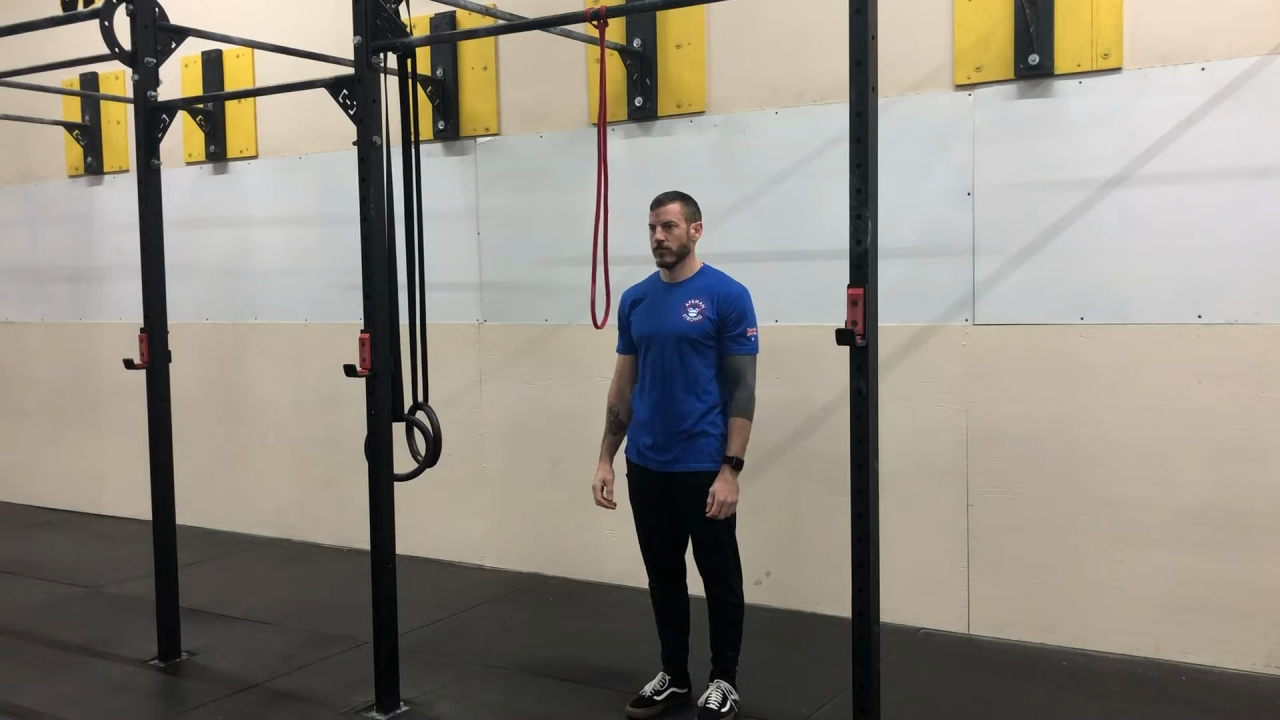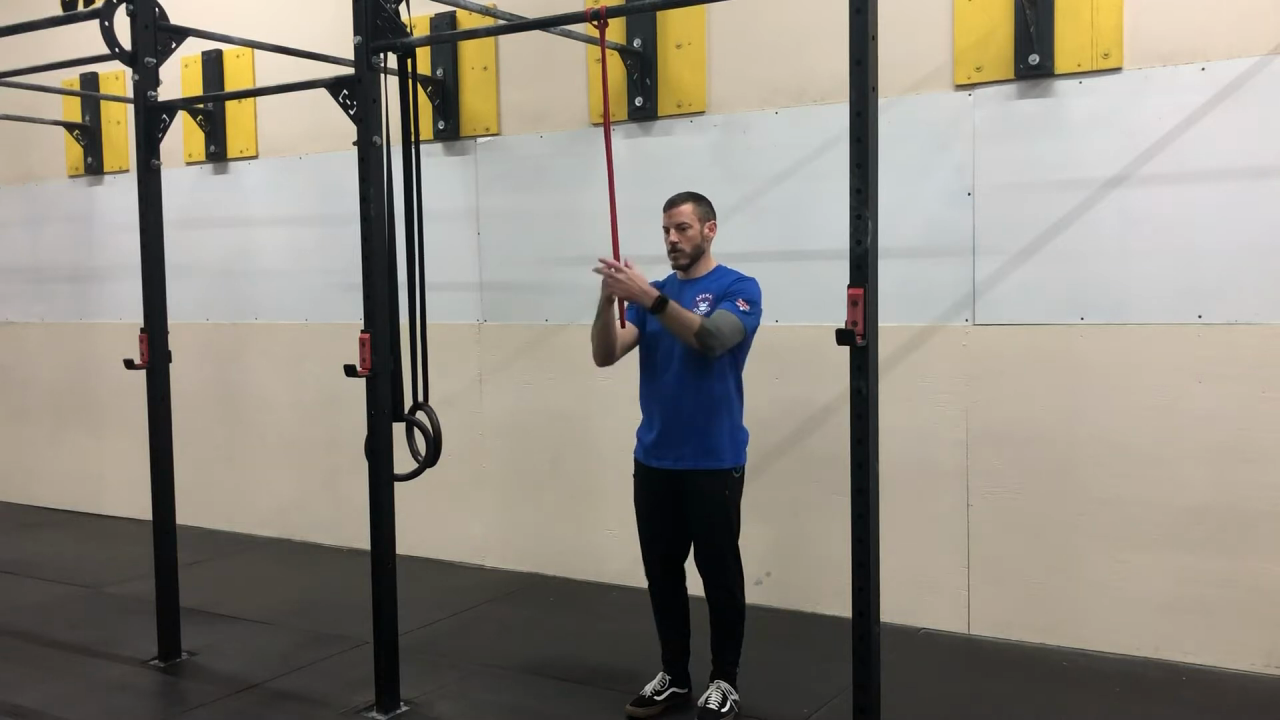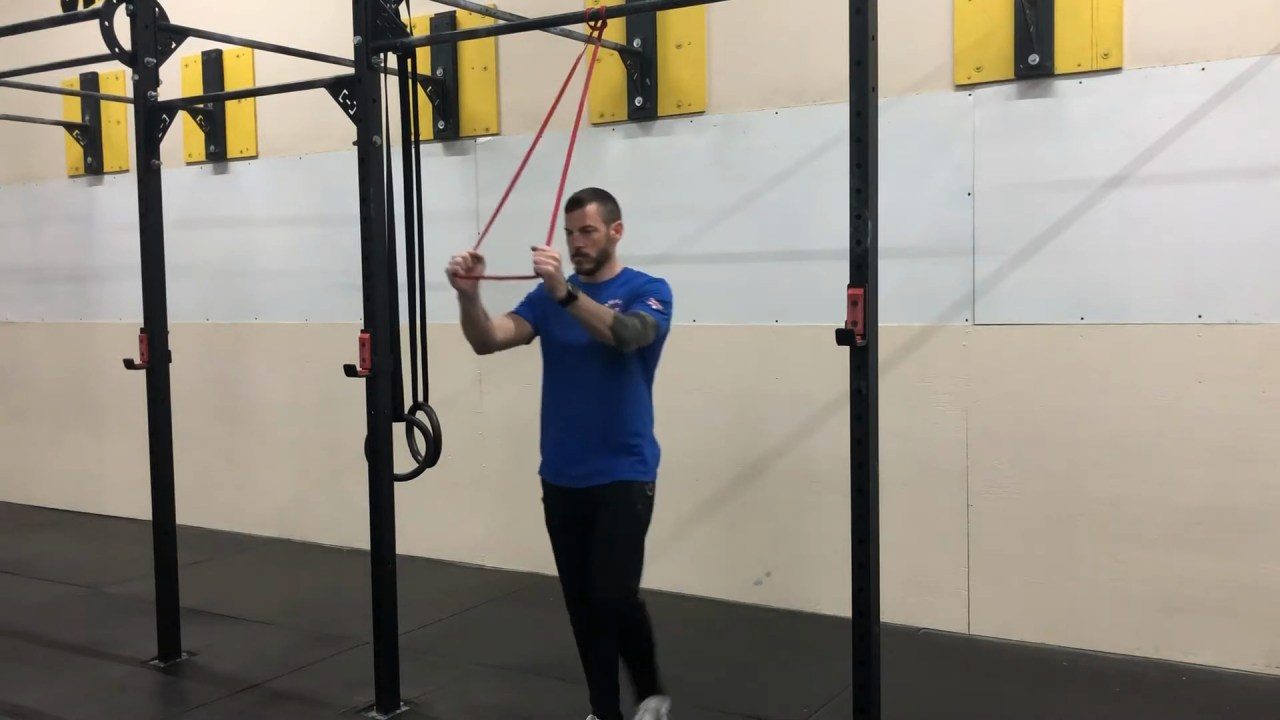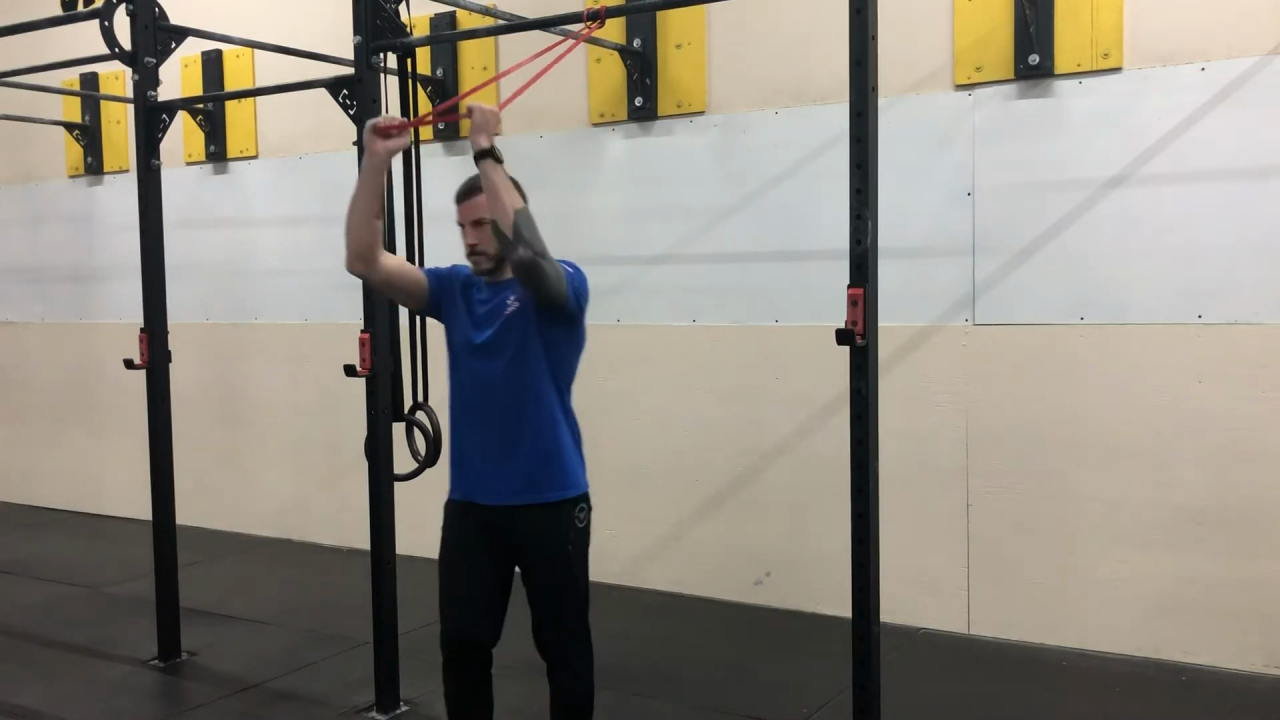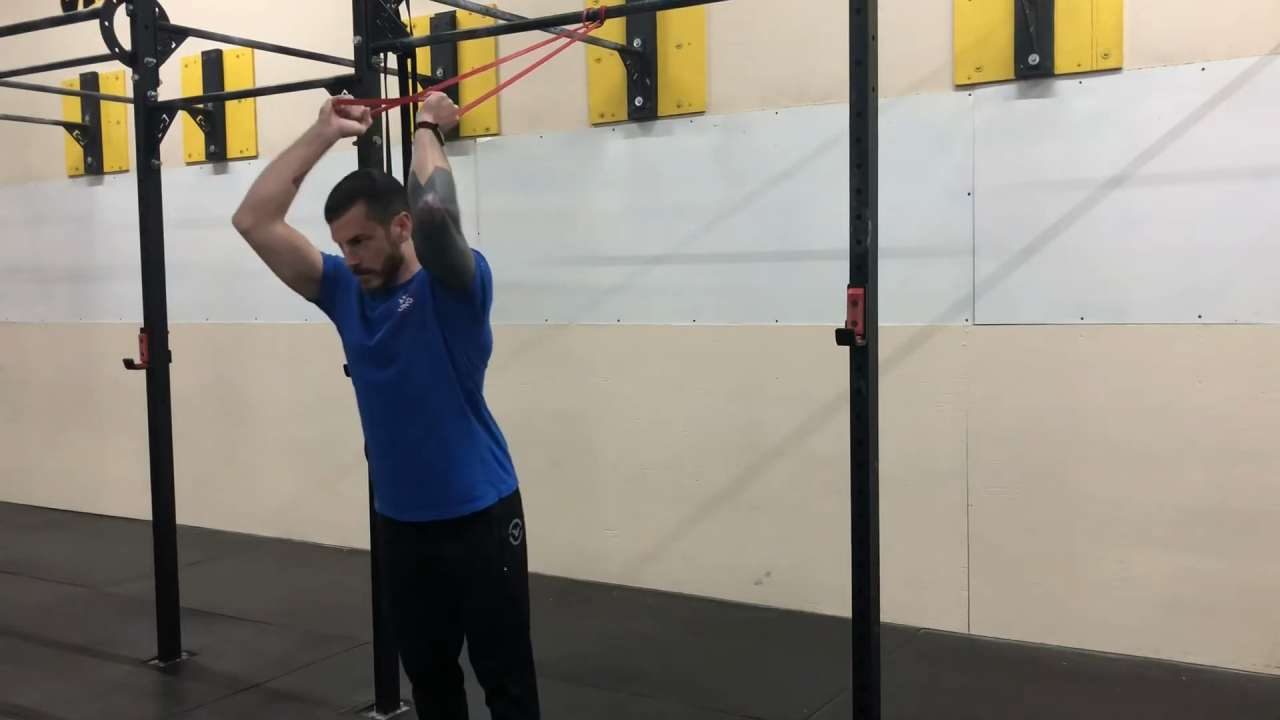
dt=1s
person 1, frame 1
left shoulder: (727, 296)
right shoulder: (635, 300)
left elbow: (742, 390)
right elbow: (623, 386)
left wrist: (731, 469)
right wrist: (605, 459)
left hip: (703, 466)
right hip: (646, 465)
left knee: (719, 577)
right knee: (663, 576)
right ankle: (673, 676)
person 1, frame 2
left shoulder: (738, 289)
right shoulder: (652, 292)
left elbow: (711, 340)
right elbow: (604, 356)
left wrist: (652, 298)
right wrist: (608, 300)
left hip: (713, 462)
right hip: (653, 458)
left knee: (719, 575)
right knee: (661, 572)
right ankle: (674, 675)
person 1, frame 3
left shoulder: (648, 291)
right shoulder: (547, 298)
left elbow: (625, 335)
right elbow: (487, 341)
left wrist: (565, 290)
right wrist: (468, 293)
left hip: (623, 475)
right hip: (561, 476)
left knee: (613, 596)
right knee: (582, 601)
person 1, frame 4
left shoulder: (560, 287)
right shoulder: (453, 289)
left elbow: (526, 252)
right elbow: (364, 261)
left wrist: (486, 152)
right wrist: (375, 162)
left hip: (551, 499)
right hip: (471, 502)
left knee: (562, 645)
right knee: (462, 645)
person 1, frame 5
left shoulder: (456, 284)
right shoulder: (343, 291)
left elbow: (435, 210)
right elbow: (254, 220)
left wrist: (428, 126)
right wrist: (324, 133)
left hip: (478, 515)
right hip: (401, 521)
